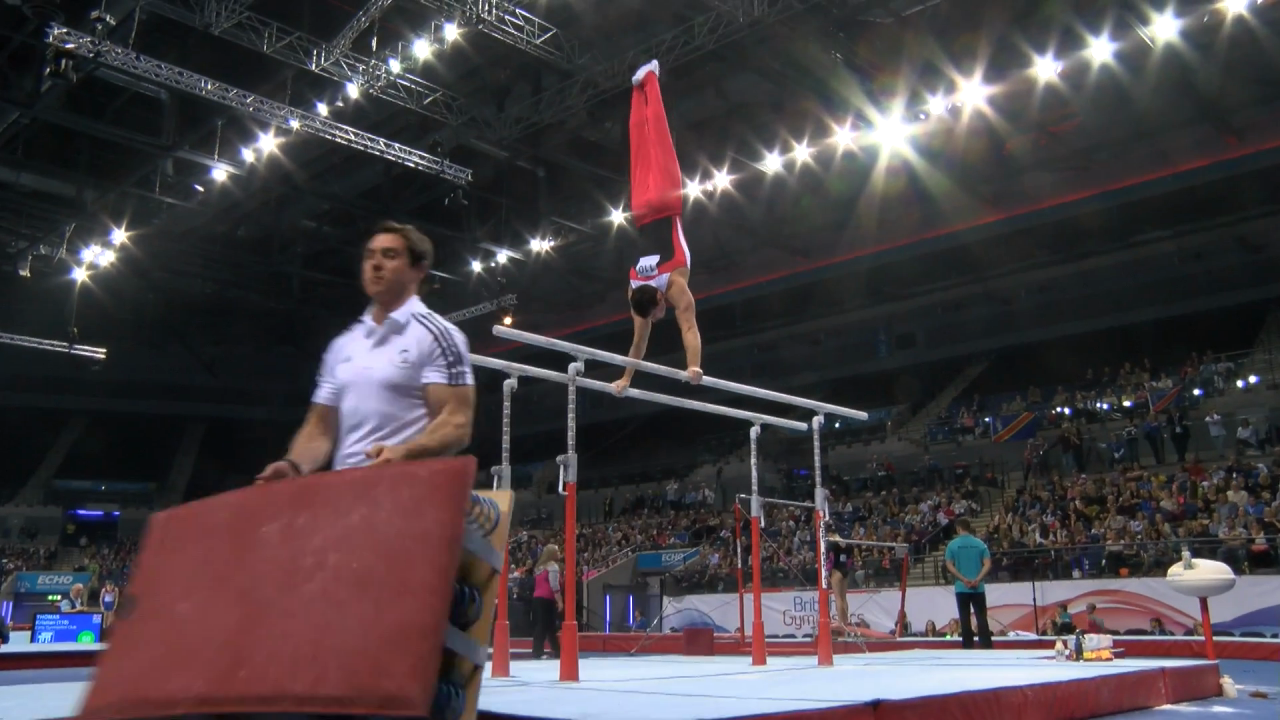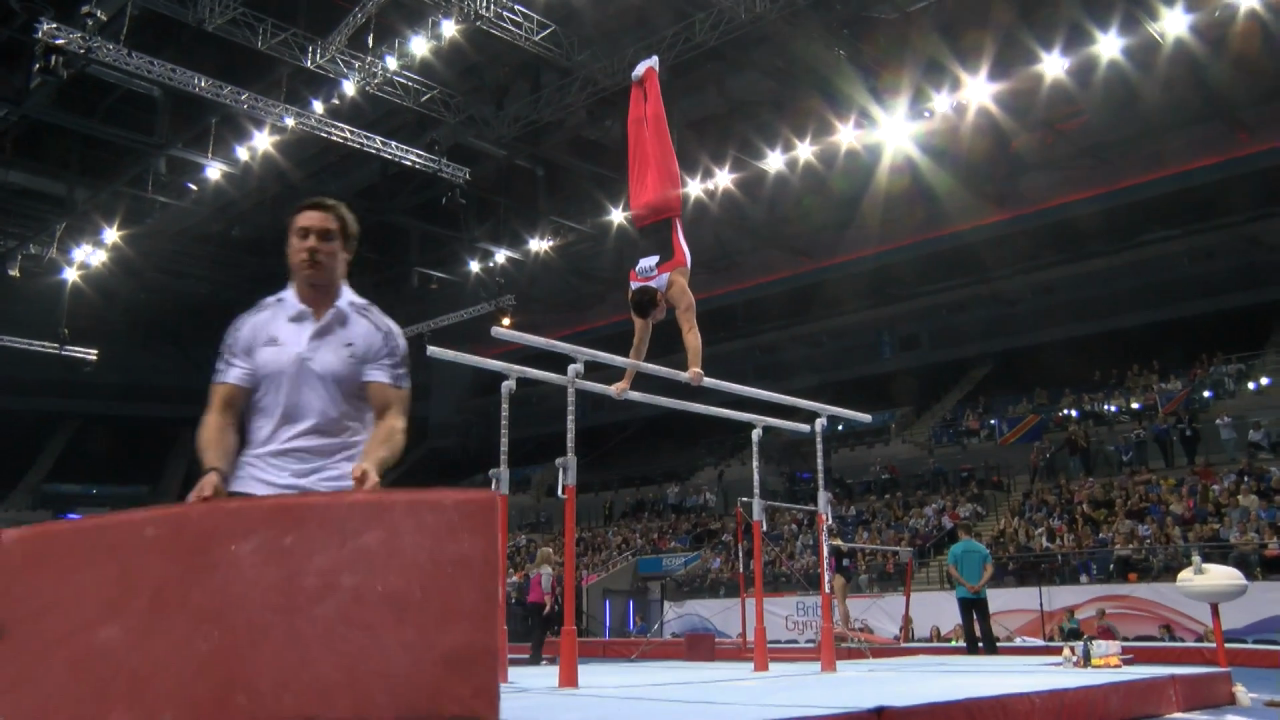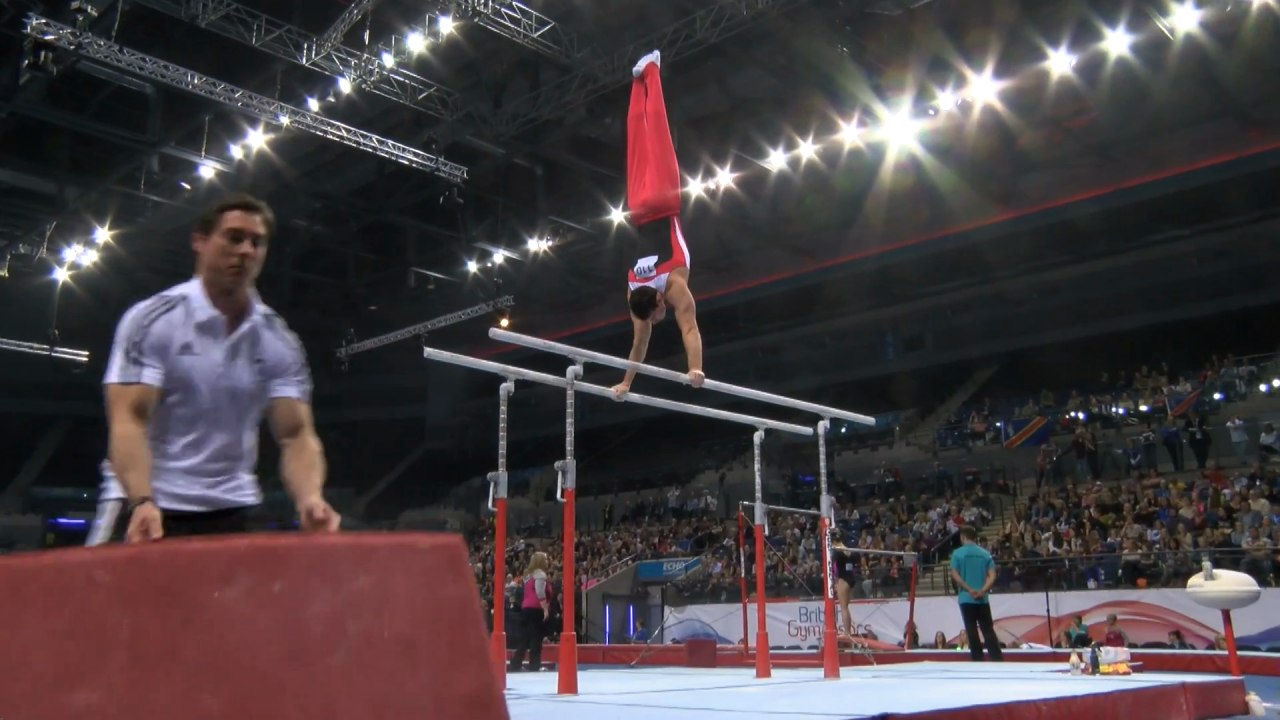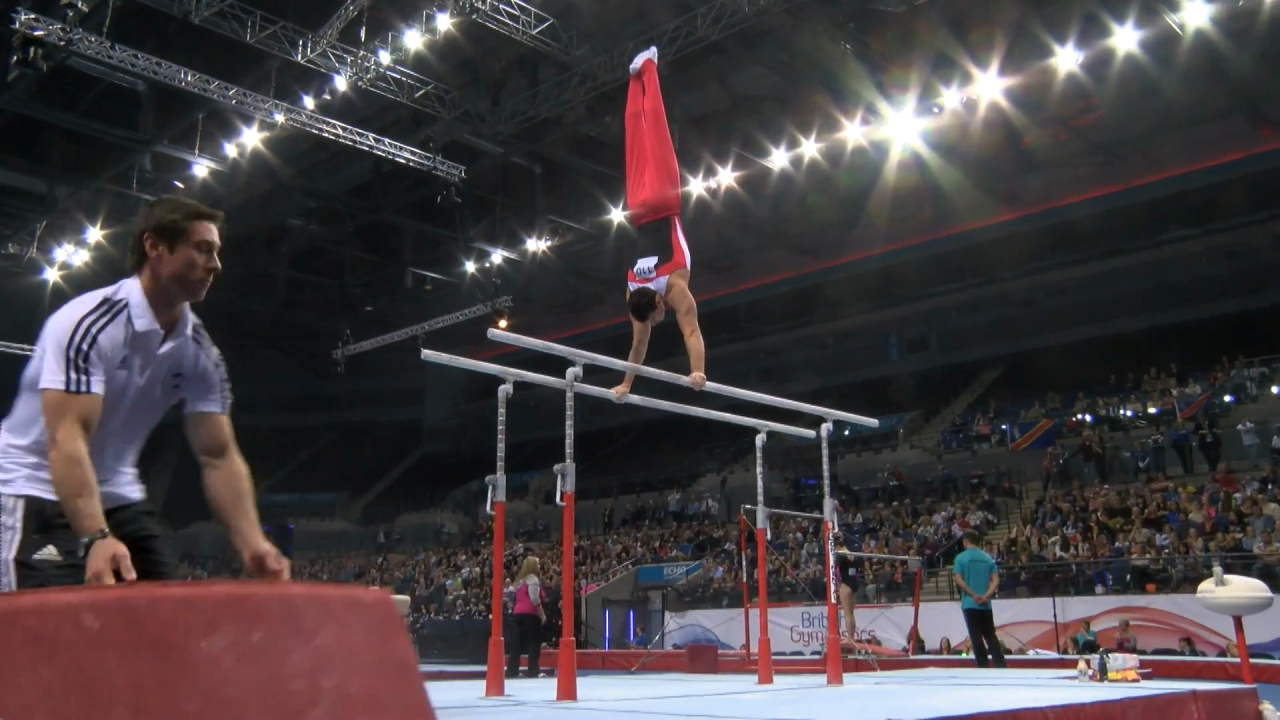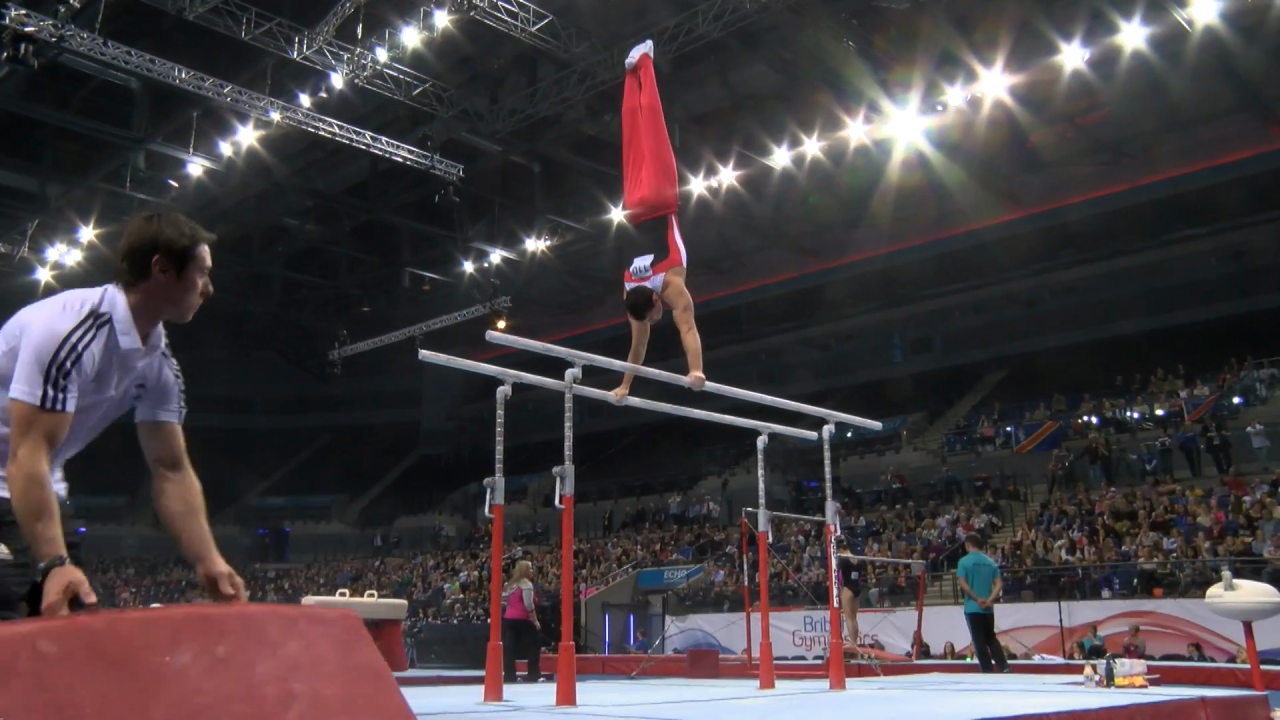
dt=0.2s
person 1, frame 1
left shoulder: (675, 285)
right shoulder: (637, 289)
left elbow: (690, 329)
right elbow: (639, 339)
left wrist: (694, 366)
right wrist: (626, 377)
left hip: (662, 207)
right hip: (646, 212)
left knee: (656, 137)
right knee: (642, 138)
left ankle: (648, 80)
right ankle: (641, 87)
person 1, frame 2
left shoulder: (675, 285)
right shoulder: (637, 290)
left elbow: (690, 330)
right elbow: (640, 341)
left wrist: (694, 367)
right wrist: (627, 380)
left hip: (662, 208)
right hip: (646, 213)
left knee: (654, 133)
right knee: (640, 136)
left ankle: (648, 76)
right ankle: (641, 84)
person 1, frame 3
left shoulder: (675, 285)
right shoulder: (637, 290)
left elbow: (690, 331)
right elbow: (639, 342)
left wrist: (695, 369)
right wrist: (626, 382)
left hip: (660, 208)
right hip: (644, 211)
left knee: (654, 129)
right knee: (640, 133)
left ankle: (649, 71)
person 1, frame 4
left shoulder: (675, 287)
right shoulder: (636, 291)
left elbow: (692, 333)
right elbow: (639, 343)
left wrist: (698, 372)
right wrist: (626, 383)
left hip: (660, 207)
right hip: (643, 211)
left knee: (652, 127)
right knee: (638, 132)
left ankle: (647, 68)
right ankle: (639, 76)
person 1, frame 5
left shoulder: (670, 285)
right shoulder: (634, 290)
left elbow: (689, 330)
right elbow: (638, 345)
left wrist: (696, 371)
right wrist: (625, 384)
left hip: (656, 204)
right hip: (639, 208)
left knee: (648, 124)
right knee: (634, 129)
left ankle: (642, 62)
right ankle: (635, 70)
person 2, frame 1
left shoulder: (438, 335)
right shoulder: (342, 345)
left elbow: (456, 421)
right elbow: (320, 427)
left wrist: (403, 451)
right wrist: (294, 464)
person 2, frame 2
left shoulder: (378, 331)
right shoulder: (251, 326)
left elbow: (391, 419)
right elbow: (222, 413)
left wrist: (370, 464)
right wrist: (215, 472)
right hip: (254, 494)
person 2, frame 3
left shoulder: (280, 344)
right shoulder: (150, 321)
left elbow: (297, 436)
right elbow: (128, 419)
left wrist: (311, 500)
right wrist: (142, 503)
left hip: (231, 513)
right hip: (151, 509)
person 2, frame 4
left shoulder: (200, 353)
right shoulder: (89, 322)
left elbow: (219, 456)
right elbow: (68, 438)
left wrist: (253, 543)
right wrist: (96, 539)
left hip: (120, 502)
right hip: (41, 496)
person 2, frame 5
left shoulder: (159, 364)
right shoulder: (68, 329)
left elbow: (171, 471)
left wrist: (208, 561)
right wrist: (55, 564)
left hip: (40, 500)
